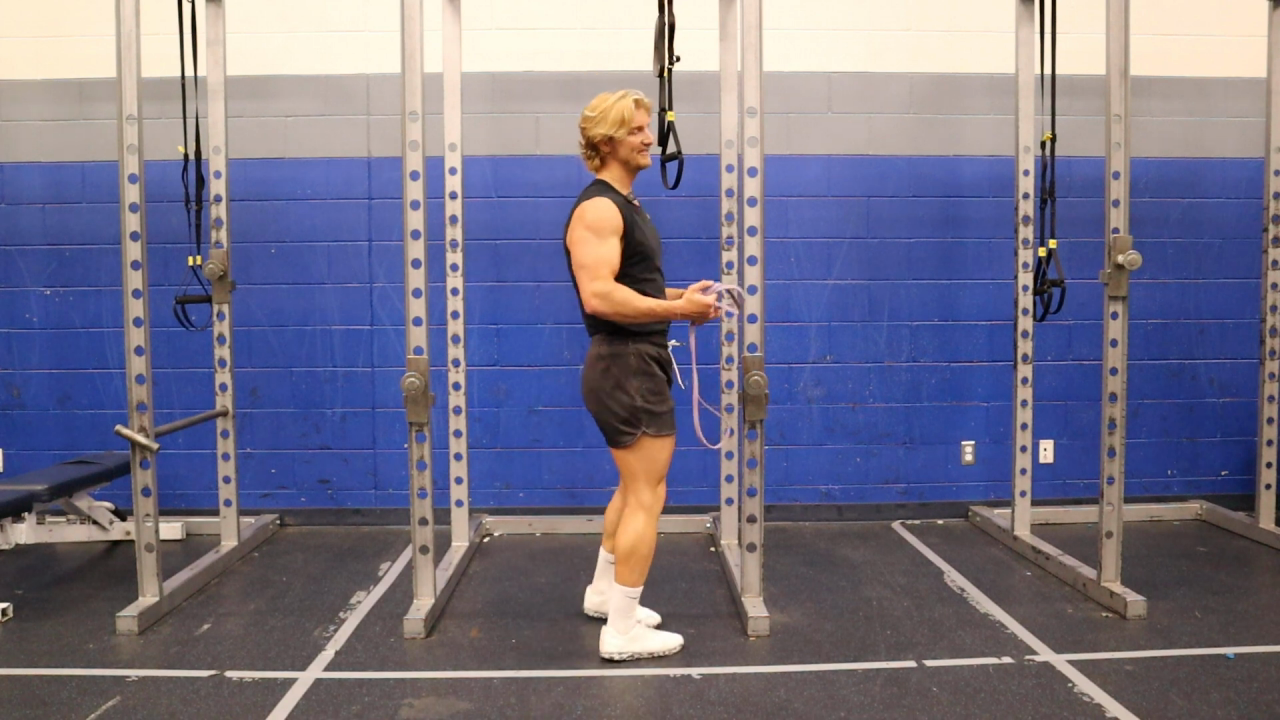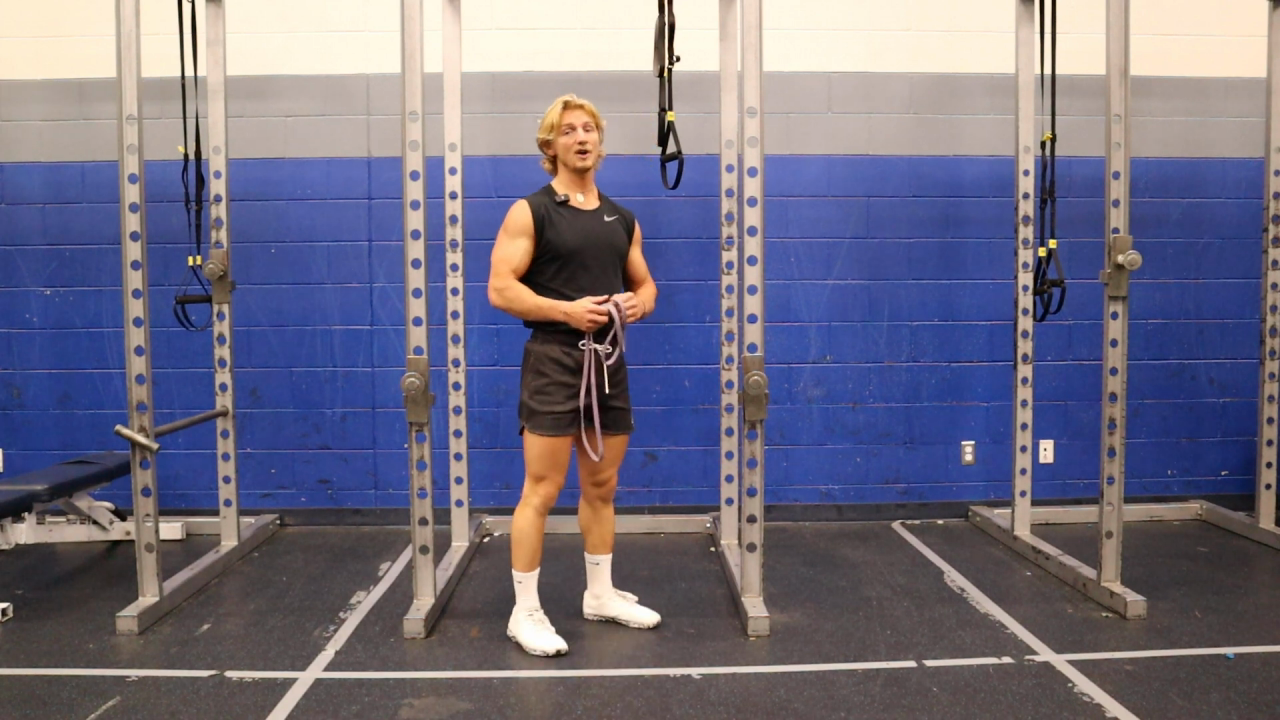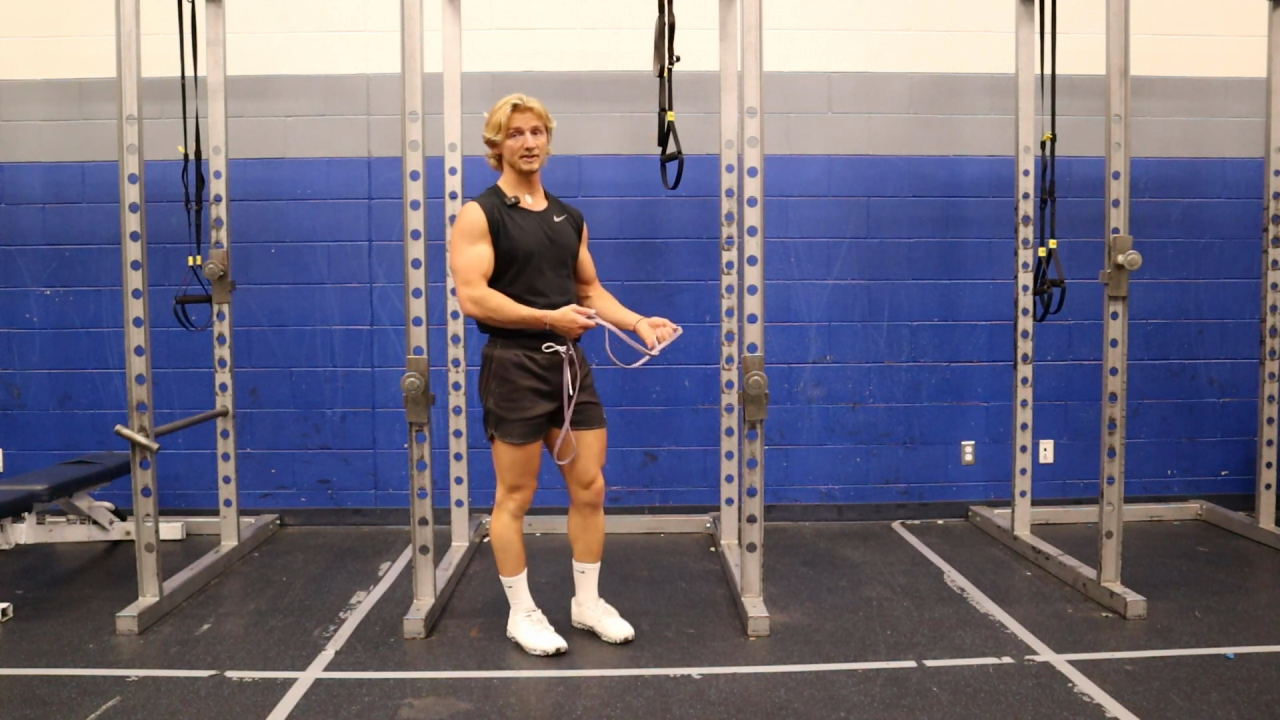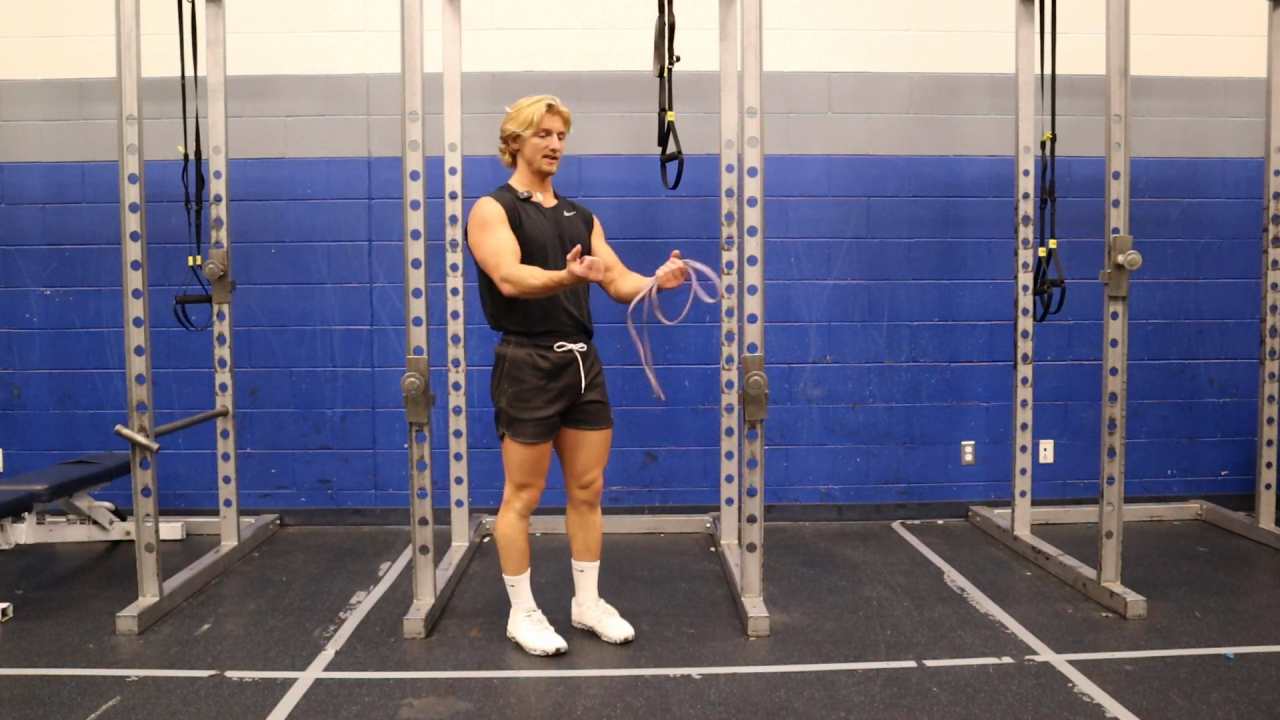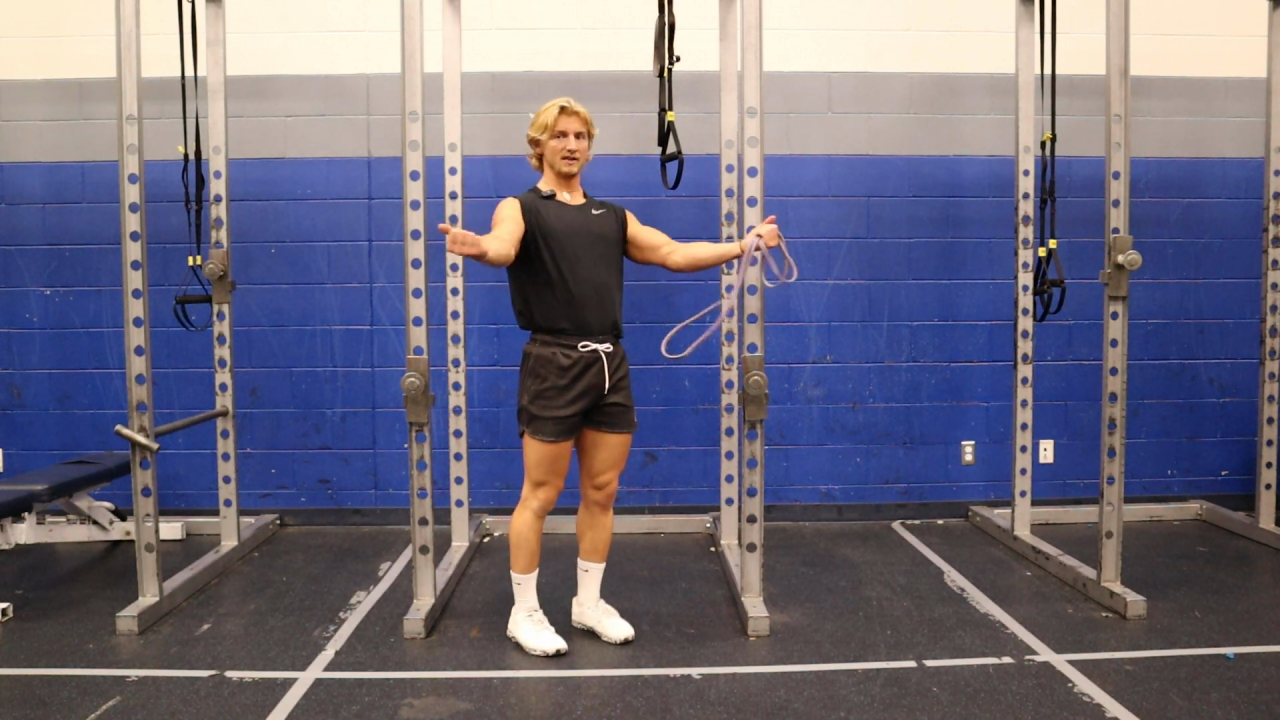
dt=1s
person 1, frame 1
left shoulder: (625, 206)
right shoulder: (598, 208)
right elbow: (600, 297)
left wrist: (677, 295)
right wrist: (678, 310)
left hip: (633, 361)
right hip: (626, 363)
left knee: (633, 488)
right knee: (646, 498)
left ankle: (604, 591)
right ankle: (623, 630)
person 1, frame 2
left shoulder: (622, 219)
right shoulder: (530, 211)
left elbow: (644, 285)
right elbow: (500, 289)
left wrist: (637, 304)
right wrist: (566, 309)
left hip: (609, 361)
right hip: (554, 360)
left knee: (601, 488)
right knee: (542, 491)
left ankle: (601, 593)
right ankle: (525, 611)
person 1, frame 3
left shoulder: (570, 218)
right shoulder: (480, 214)
left elbow: (590, 288)
right elbow: (472, 298)
left wrist: (639, 322)
right wrist: (549, 318)
left hip: (572, 363)
right hip: (515, 367)
left knee: (590, 488)
right knee: (515, 497)
left ankle: (588, 602)
right ankle: (522, 613)
person 1, frame 4
left shoulder: (580, 215)
right shoulder: (493, 209)
left elbow: (617, 279)
right elbow: (510, 278)
left wrist: (657, 280)
right wrist: (566, 276)
left hip: (584, 362)
right hip: (527, 364)
left knee: (588, 490)
right knee: (523, 495)
left ankle: (588, 601)
right ankle: (522, 612)
person 1, frame 5
left shoulder: (613, 216)
right shoulder: (521, 208)
left elbow: (673, 253)
right elbow: (503, 246)
left wrist: (745, 245)
right wrist: (478, 248)
left hip: (611, 363)
right hip: (554, 363)
left knee: (601, 491)
right knee: (540, 495)
left ankle: (589, 602)
right ankle: (524, 611)
